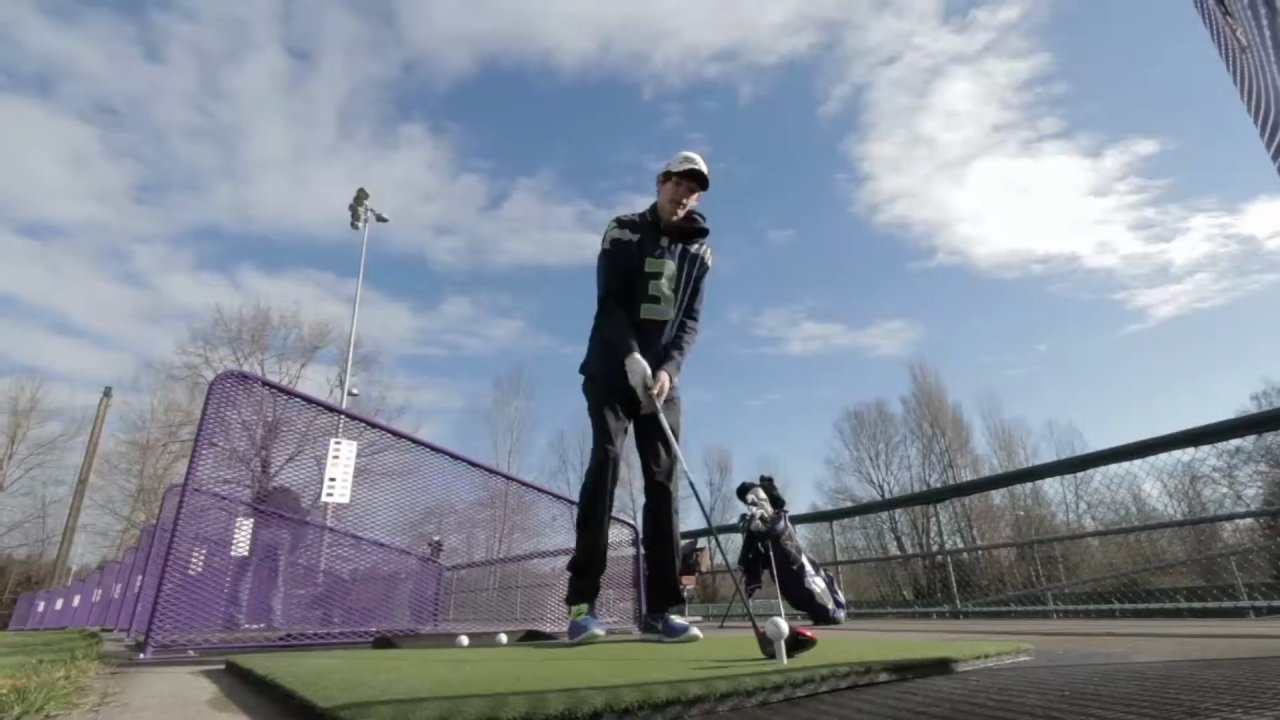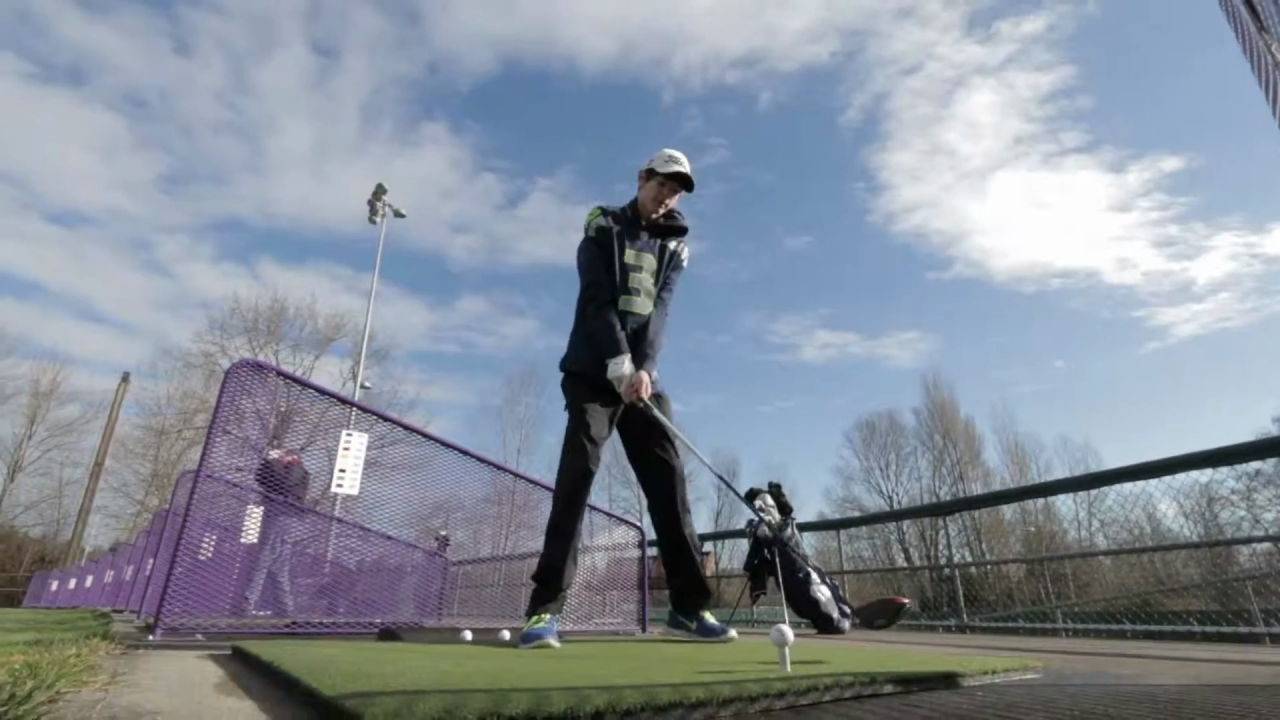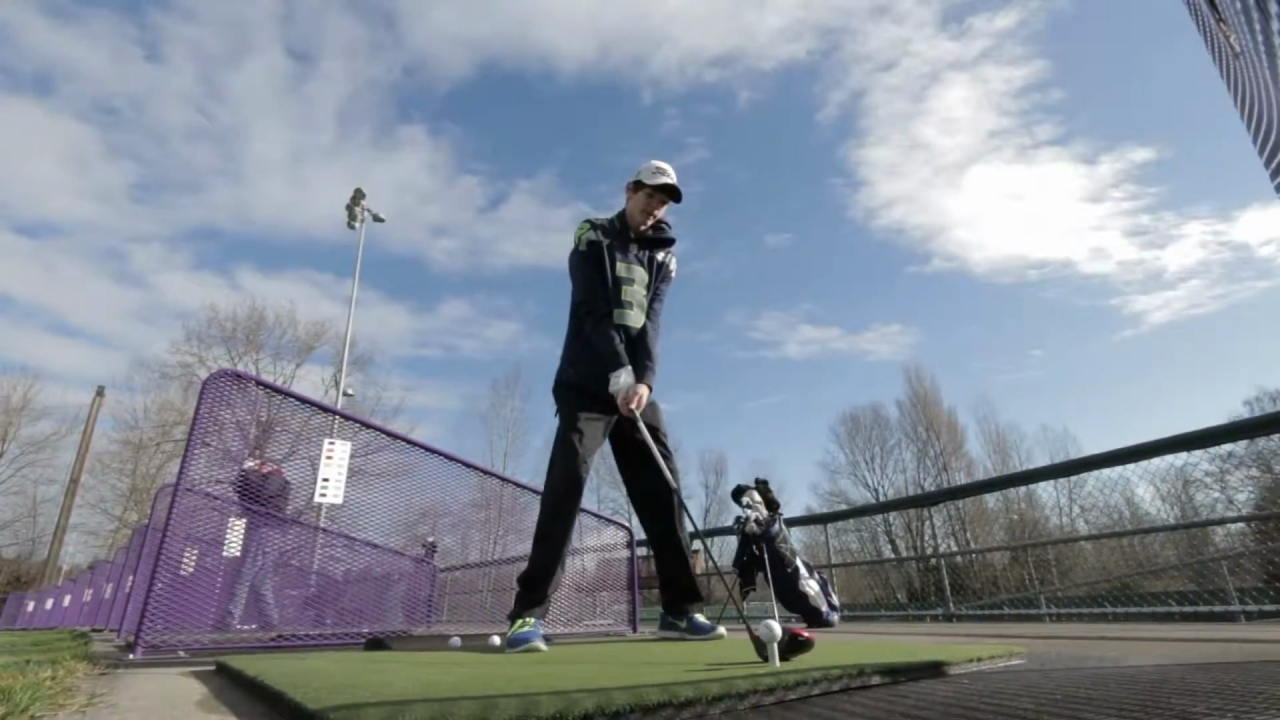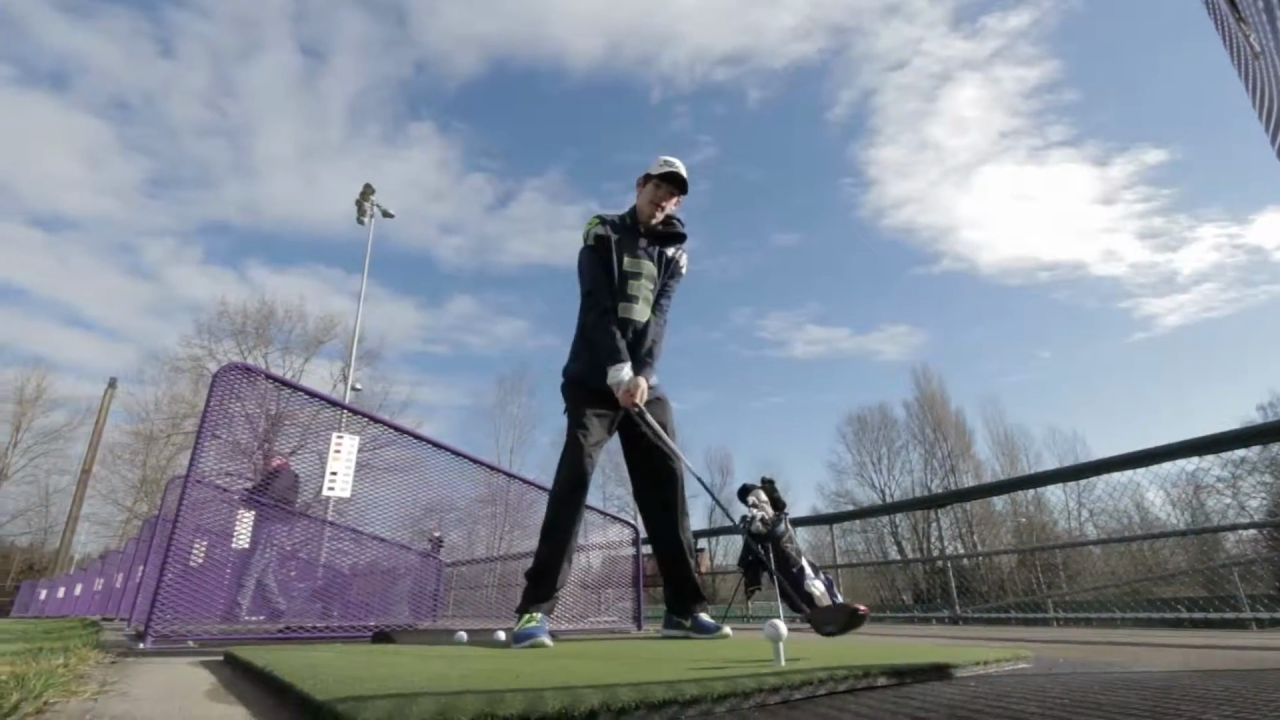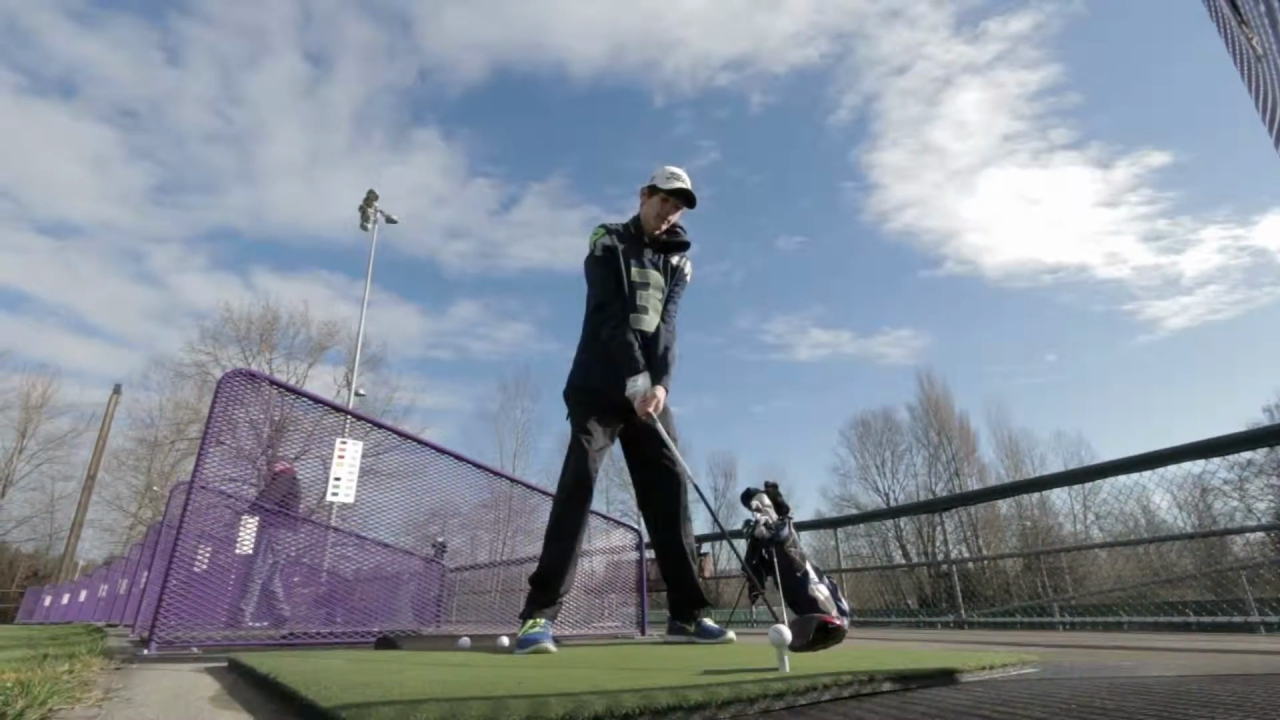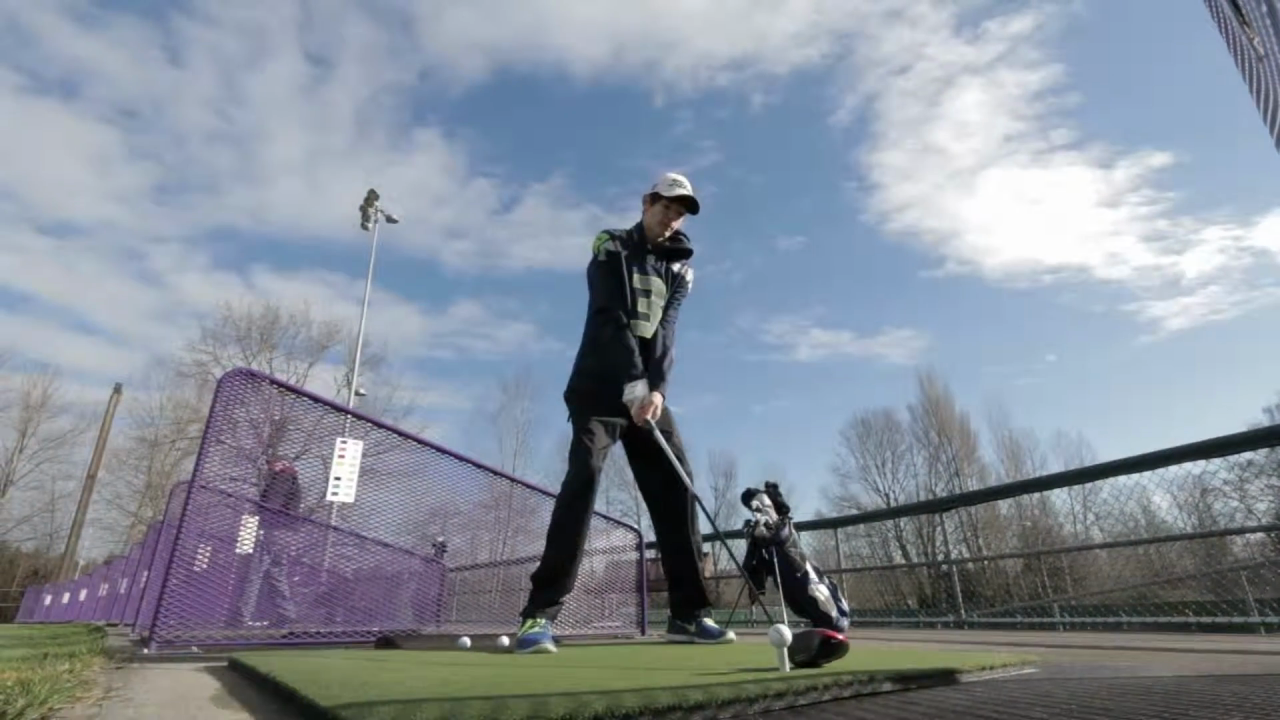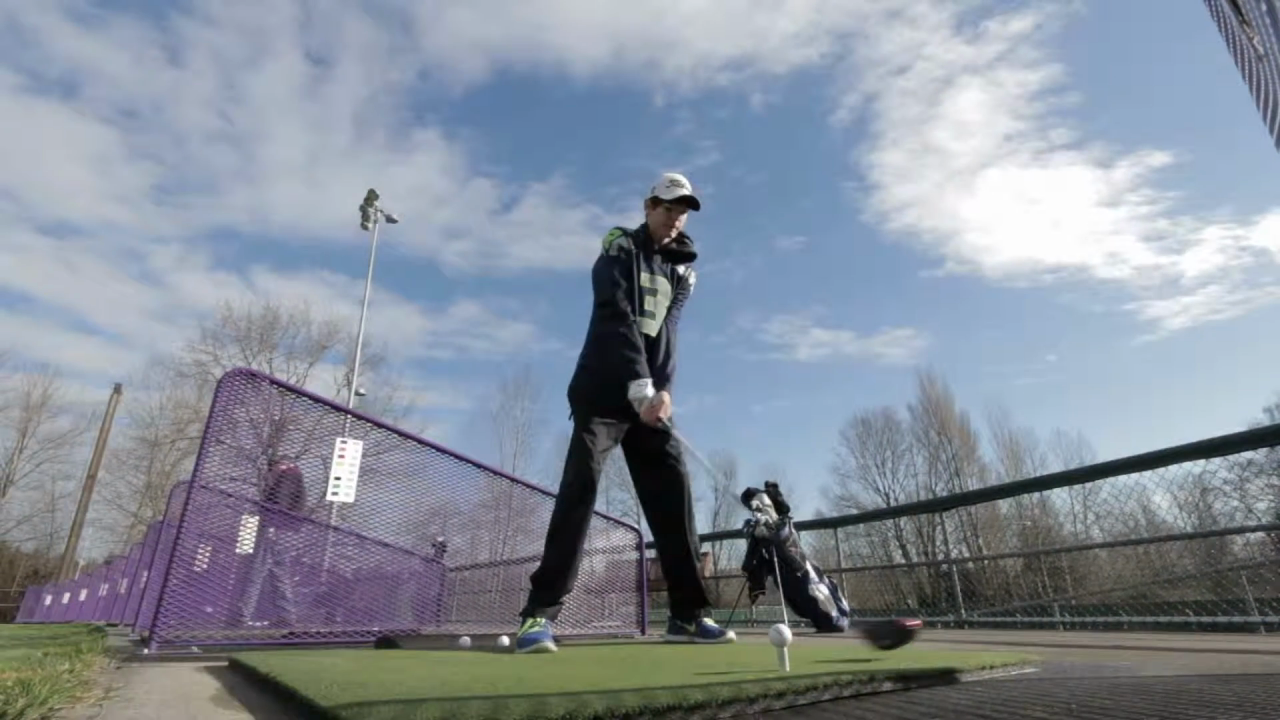
dt=0.7s
person 1, frame 1
left shoulder: (697, 250)
right shoulder: (623, 232)
left elbow: (690, 320)
right elbow: (610, 304)
left wrist: (668, 370)
right wrist: (633, 358)
left hip: (664, 379)
right hip: (611, 374)
left knee: (663, 483)
right knee: (605, 462)
left ankle: (660, 608)
right ankle: (583, 601)
person 1, frame 2
left shoulder: (674, 246)
right shoulder: (603, 225)
left elbow: (658, 309)
right elbow: (597, 298)
left wrist: (645, 368)
right wrist: (619, 362)
left hip: (642, 375)
right hip: (593, 372)
left knee: (667, 478)
right knee: (578, 471)
left ankle: (689, 604)
right ankle: (546, 608)
person 1, frame 3
left shoulder: (663, 256)
right shoulder: (593, 237)
left elbow: (651, 321)
right elbow: (595, 312)
left wrist: (644, 381)
right wrist: (620, 377)
left hip: (636, 387)
right hip: (586, 383)
left knee: (661, 487)
right knee: (568, 478)
left ankle: (679, 608)
right ankle: (528, 614)
person 1, frame 4
left shoulder: (674, 252)
right shoulder: (603, 233)
left elbow: (658, 315)
right elbow: (599, 305)
left wrist: (641, 373)
right wrist: (617, 370)
left hip: (644, 382)
right hip: (594, 379)
left knee: (666, 483)
right knee: (575, 474)
left ankle: (683, 607)
right ankle: (535, 609)
person 1, frame 5
left shoulder: (677, 260)
right shoulder: (608, 241)
left elbow: (665, 325)
right elbow: (612, 316)
left wrist: (660, 383)
right wrist: (637, 379)
left hip: (649, 389)
right hip: (598, 385)
left knee: (670, 489)
right knee: (580, 478)
left ankle: (686, 613)
right ankle: (539, 614)
person 1, frame 6
left shoulder: (679, 267)
right shoulder: (612, 248)
left elbow: (664, 331)
right elbow: (613, 321)
left wrist: (656, 389)
right wrist: (634, 386)
left hip: (649, 393)
right hip: (600, 389)
left knee: (676, 488)
right knee: (582, 481)
left ankle: (688, 613)
right ankle: (540, 614)
person 1, frame 7
left shoulder: (682, 269)
right shoulder: (619, 248)
left elbow: (666, 330)
right elbow: (619, 320)
left wrist: (663, 389)
right wrist: (641, 385)
left hip: (649, 396)
right hip: (603, 391)
left knee: (673, 492)
right knee: (581, 484)
left ankle: (688, 613)
right ankle: (540, 613)
